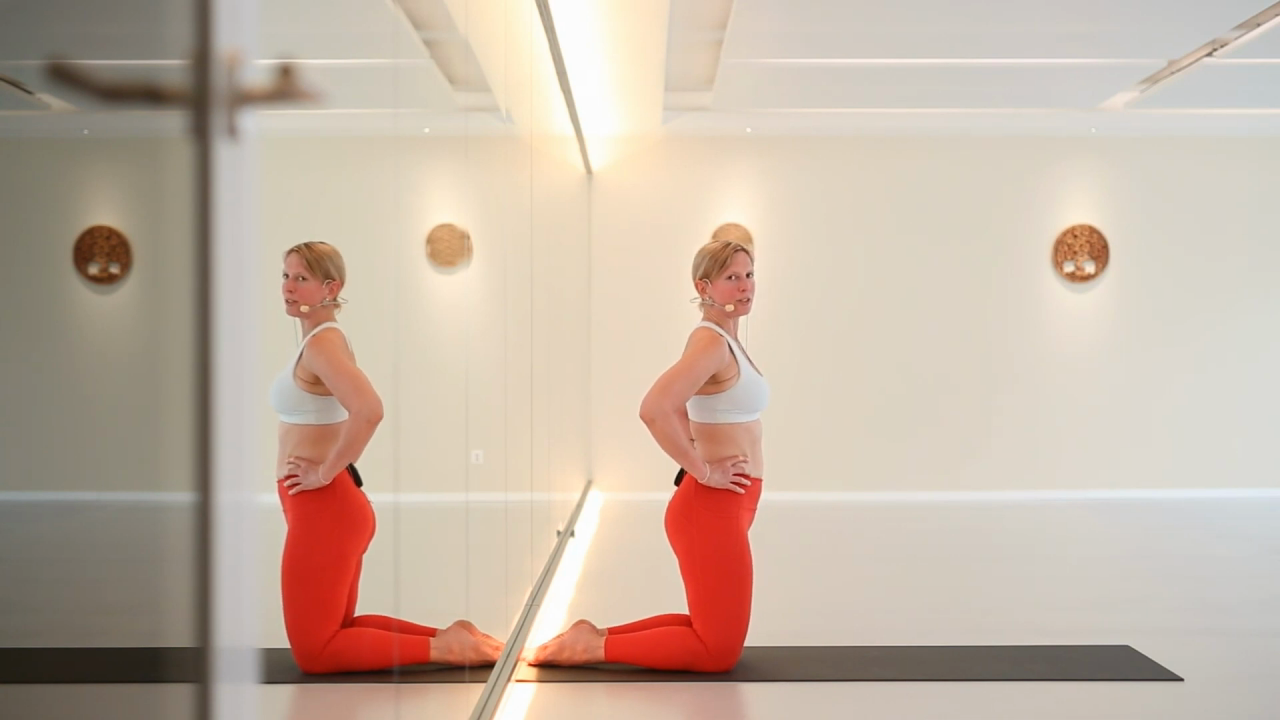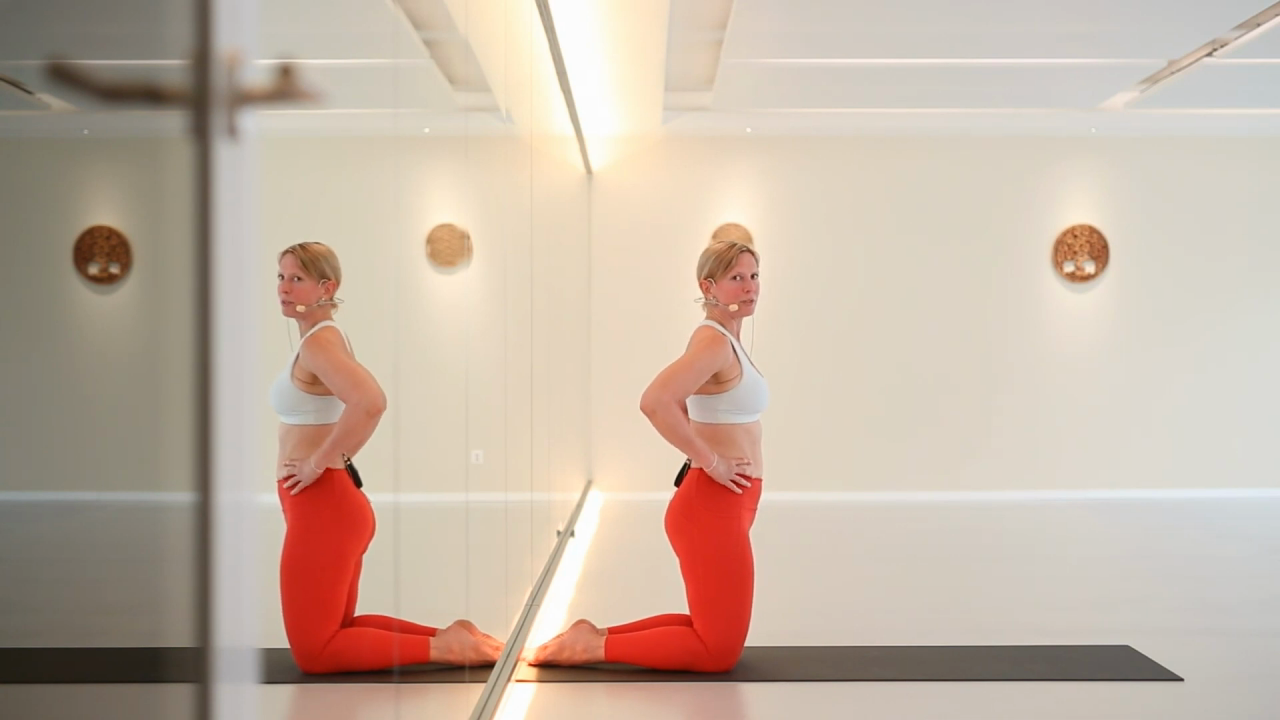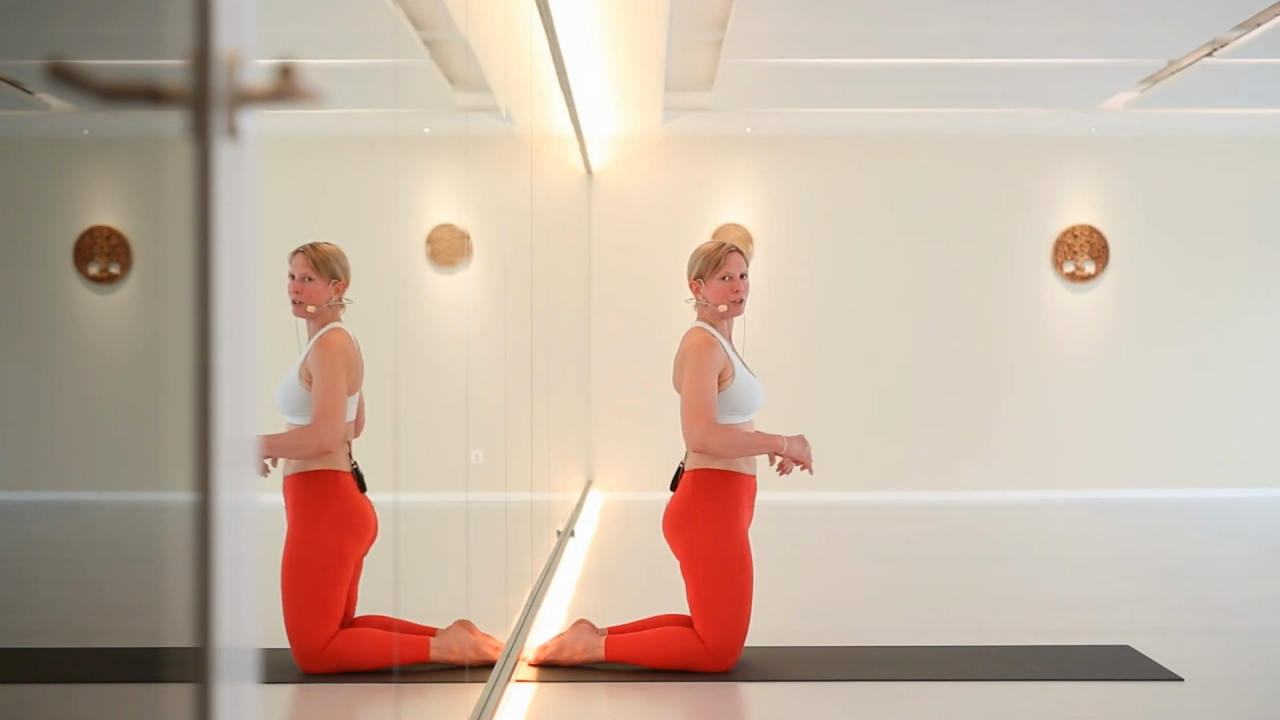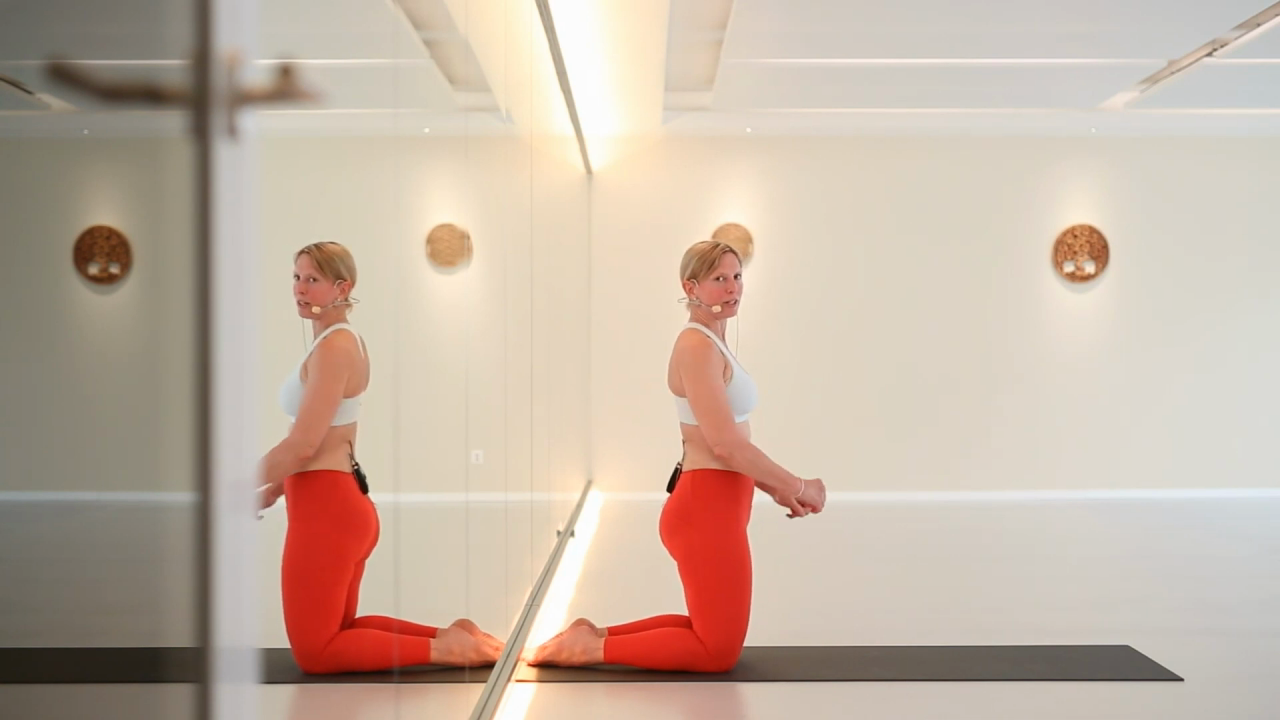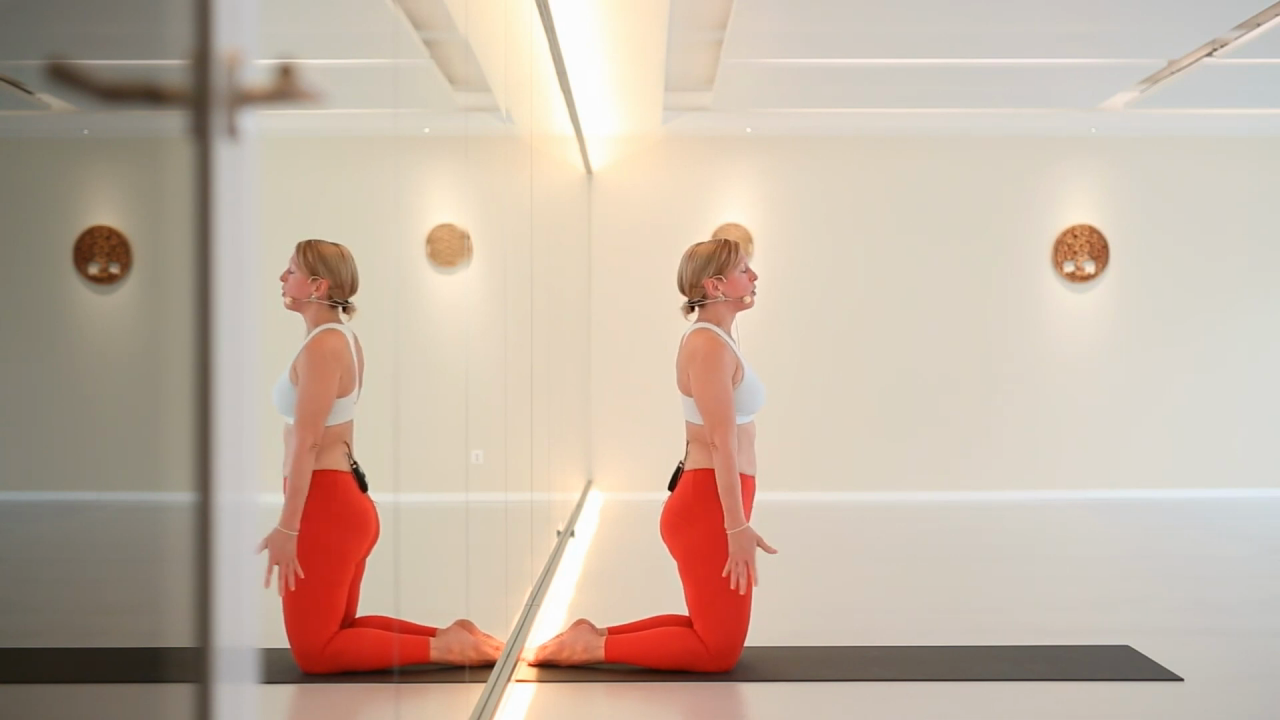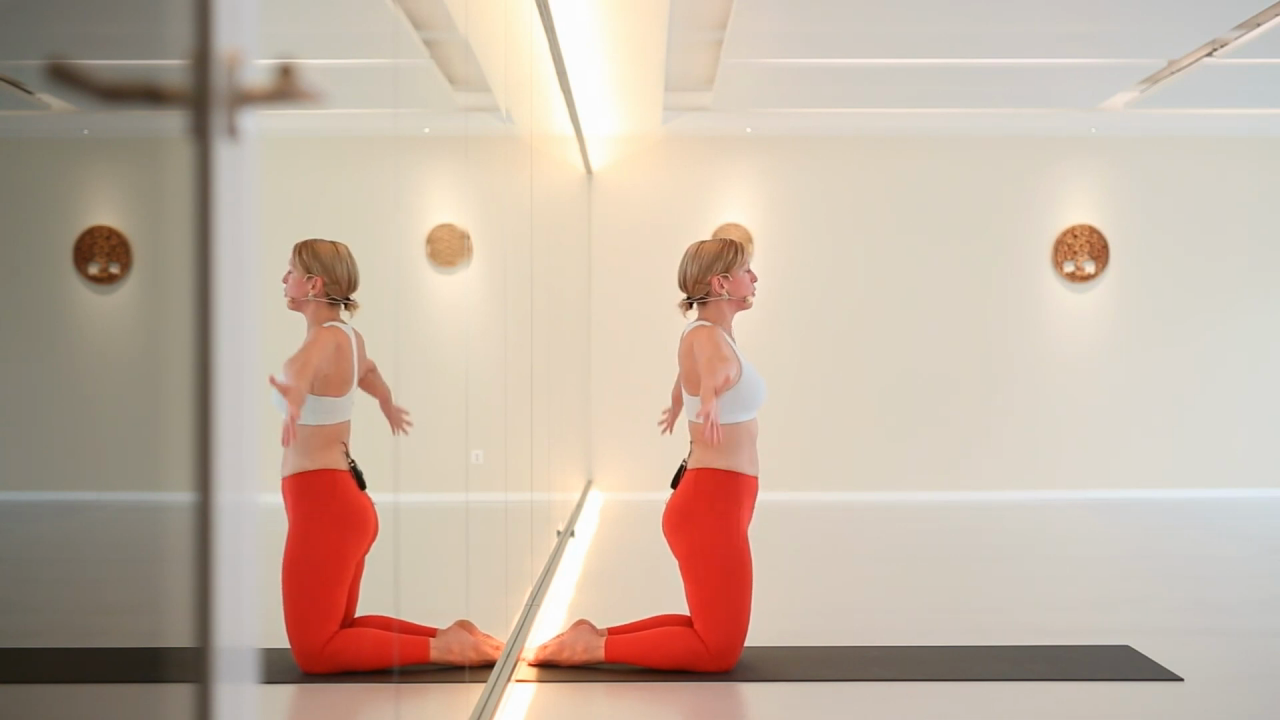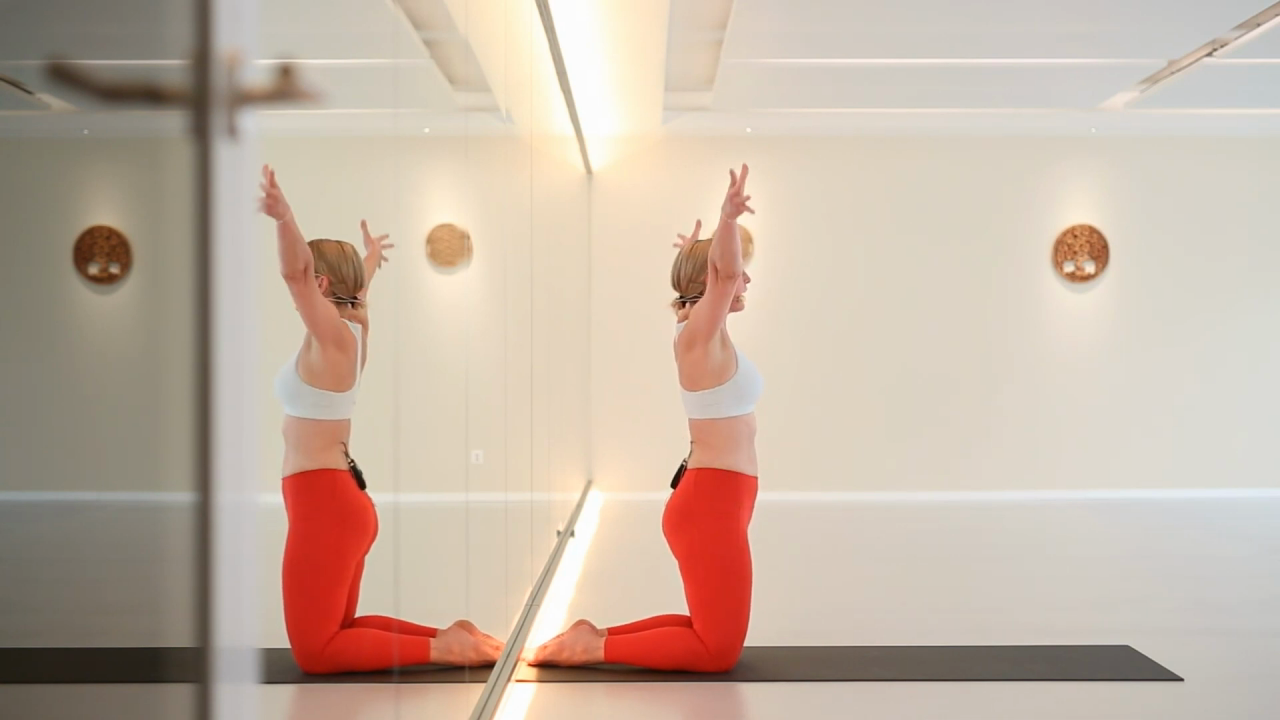
dt=0.4s
person 1, frame 1
left shoulder: (321, 343)
right shoulder: (328, 340)
left elbow: (369, 410)
right elbow: (359, 410)
left wrist: (326, 473)
left hip: (321, 508)
right hip: (331, 506)
left knee: (314, 650)
right knee: (334, 628)
left ankle: (441, 649)
right ankle: (447, 637)
person 1, frame 2
left shoulder: (318, 343)
right shoulder: (327, 339)
left elbow: (370, 403)
right elbow: (373, 401)
left wrist: (317, 461)
left hip: (321, 506)
right hip: (334, 502)
left knee: (314, 651)
right knee: (334, 627)
left ankle: (442, 648)
right ankle: (447, 636)
person 1, frame 3
left shoulder: (328, 346)
right shoulder: (336, 341)
left elbow: (323, 437)
left wrist: (253, 443)
right wrist: (279, 448)
left hip: (323, 507)
right hip: (339, 502)
left knee: (314, 650)
right knee: (335, 628)
left ankle: (442, 648)
right ankle: (448, 636)
person 1, frame 4
left shoulder: (332, 348)
right shoulder: (345, 342)
left elbow: (303, 444)
right wrist: (275, 487)
left hip: (326, 508)
right hip: (343, 503)
left knee: (315, 651)
right knee: (336, 629)
left ankle: (442, 650)
right ankle: (448, 635)
person 1, frame 5
left shoulder: (320, 348)
right shoulder: (343, 339)
left elbow: (305, 442)
left wrist: (288, 526)
left hip: (325, 507)
right hip: (347, 501)
left knee: (315, 650)
right knee: (336, 630)
left ankle: (442, 649)
right ankle: (448, 636)
person 1, frame 6
left shoulder: (324, 339)
right shoulder: (345, 336)
left elbow: (305, 365)
right elbow: (371, 376)
left wrist: (294, 394)
right wrist: (389, 406)
left hip: (322, 505)
right hip: (341, 501)
left knee: (315, 651)
right knee: (334, 630)
left ankle: (441, 648)
right ankle: (448, 637)
person 1, frame 7
left shoulder: (332, 335)
right shoulder: (351, 325)
left elbow: (294, 272)
right elbow: (358, 282)
left wrist: (285, 219)
right wrist: (371, 253)
left hip: (324, 504)
right hip: (339, 499)
left knee: (315, 650)
right knee: (335, 631)
left ankle: (443, 648)
right ankle: (448, 636)
person 2, frame 1
left shoulder: (721, 341)
right shoulder: (711, 344)
left elbow: (680, 410)
right elbow: (653, 410)
right wrist: (702, 472)
left hip: (719, 509)
right hip: (712, 510)
left knee: (711, 632)
right knee: (718, 650)
left ankle: (597, 636)
right ankle: (592, 648)
person 2, frame 2
left shoulder: (725, 341)
right shoulder: (714, 342)
left elbow: (680, 407)
right elbow: (654, 402)
right wrist: (711, 459)
left hip: (719, 506)
right hip: (713, 509)
left knee: (712, 633)
right knee: (718, 650)
left ankle: (596, 635)
right ankle: (594, 648)
person 2, frame 3
left shoulder: (715, 342)
right shoulder: (702, 344)
right elbow: (702, 436)
left wrist: (776, 446)
right wrist: (781, 444)
left hip: (715, 505)
right hip: (710, 509)
left knee: (713, 634)
right knee: (719, 651)
left ankle: (595, 634)
right ankle: (594, 647)
person 2, frame 4
left shoulder: (709, 344)
right shoulder: (697, 347)
right elbow: (727, 444)
left wrist: (777, 488)
right wrist: (797, 486)
left hip: (709, 506)
right hip: (707, 511)
left knee: (713, 633)
right knee: (718, 650)
left ankle: (595, 636)
right ankle: (593, 649)
person 2, frame 5
left shoulder: (709, 340)
right shoulder: (709, 346)
right elbow: (723, 442)
right wrist: (737, 525)
left hip: (703, 504)
right hip: (708, 510)
left knee: (713, 633)
right knee: (719, 650)
left ankle: (594, 636)
right ankle: (592, 648)
person 2, frame 6
left shoulder: (705, 335)
right shoulder: (705, 337)
right elbow: (714, 370)
left wrist: (676, 404)
right wrist: (712, 391)
left hip: (712, 504)
right hip: (712, 507)
left knee: (713, 635)
right knee: (718, 651)
left ankle: (594, 637)
right ankle: (593, 647)
person 2, frame 7
left shoulder: (700, 332)
right shoulder: (701, 334)
left elbow: (713, 275)
right elbow: (722, 271)
left wrist: (692, 250)
right wrist: (727, 220)
left hip: (711, 500)
right hip: (712, 505)
left knee: (713, 635)
right knee: (718, 650)
left ankle: (593, 636)
right ankle: (590, 648)
